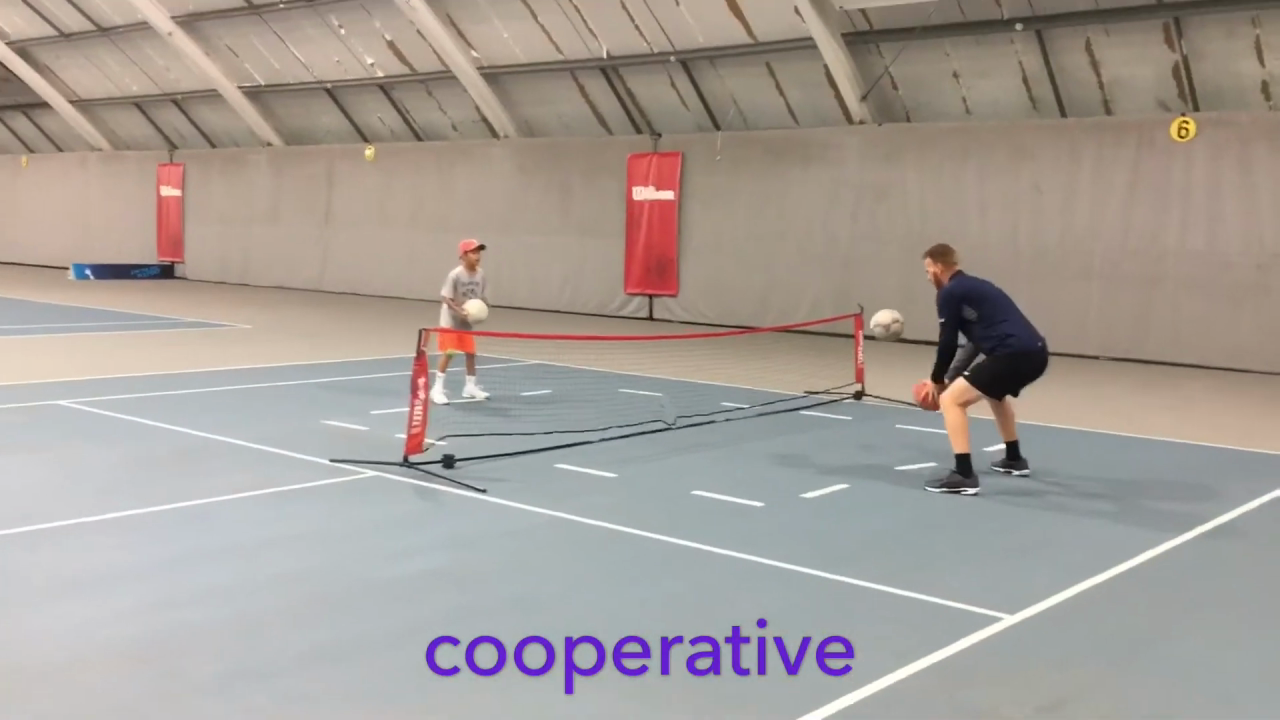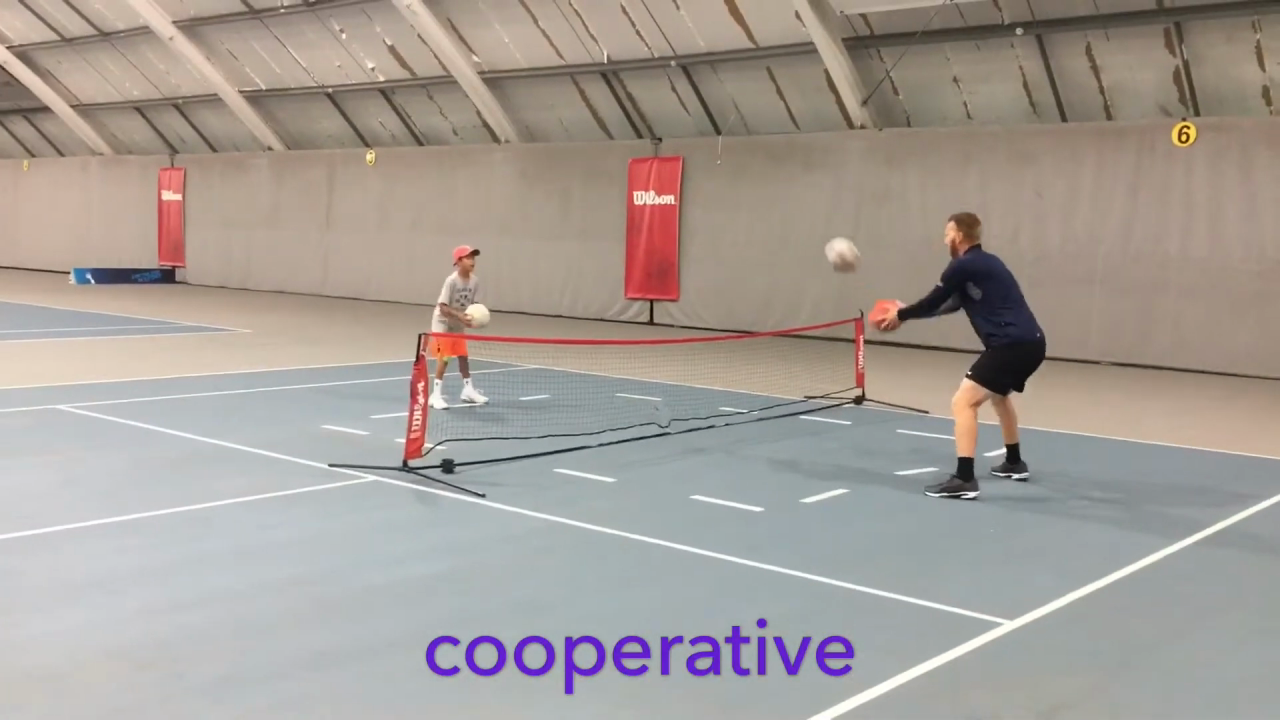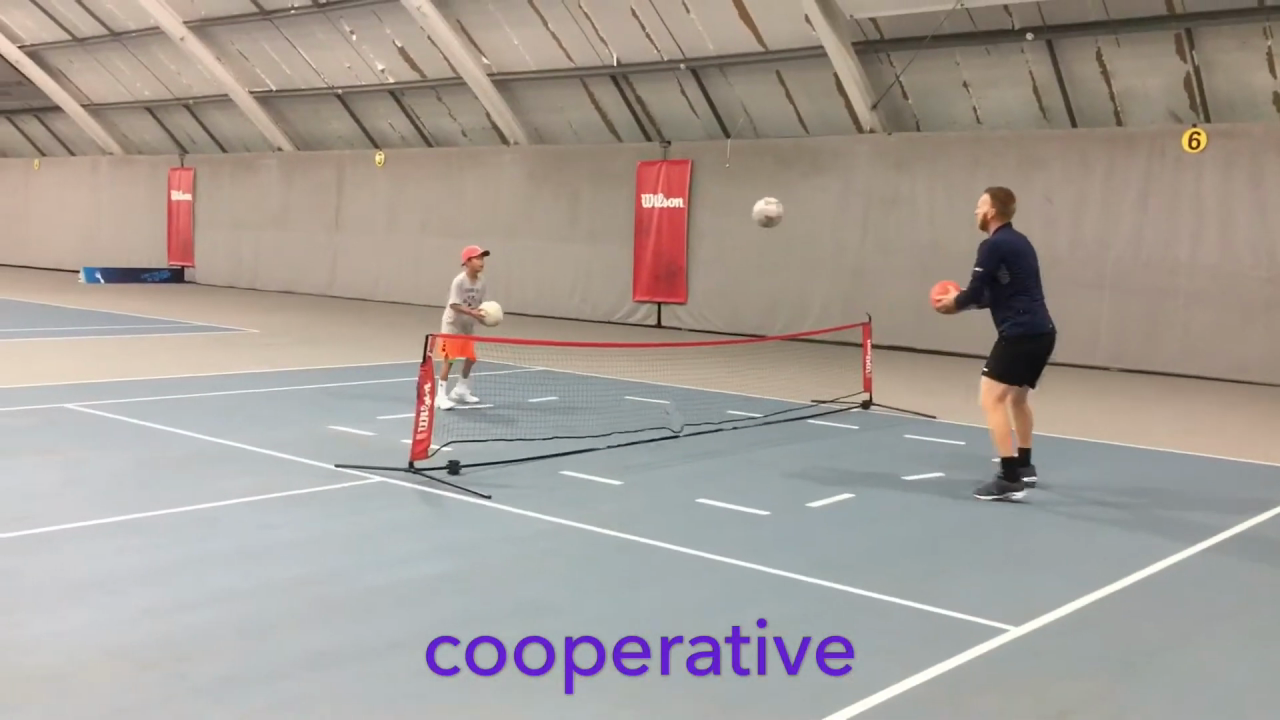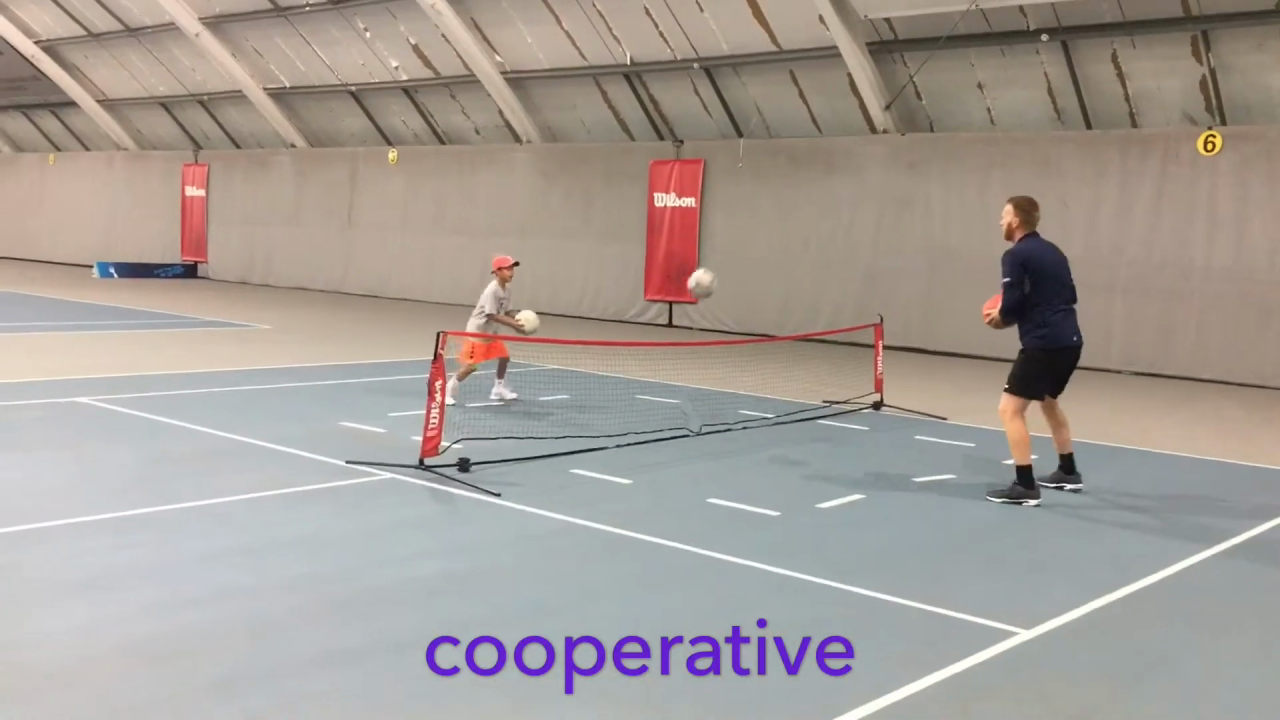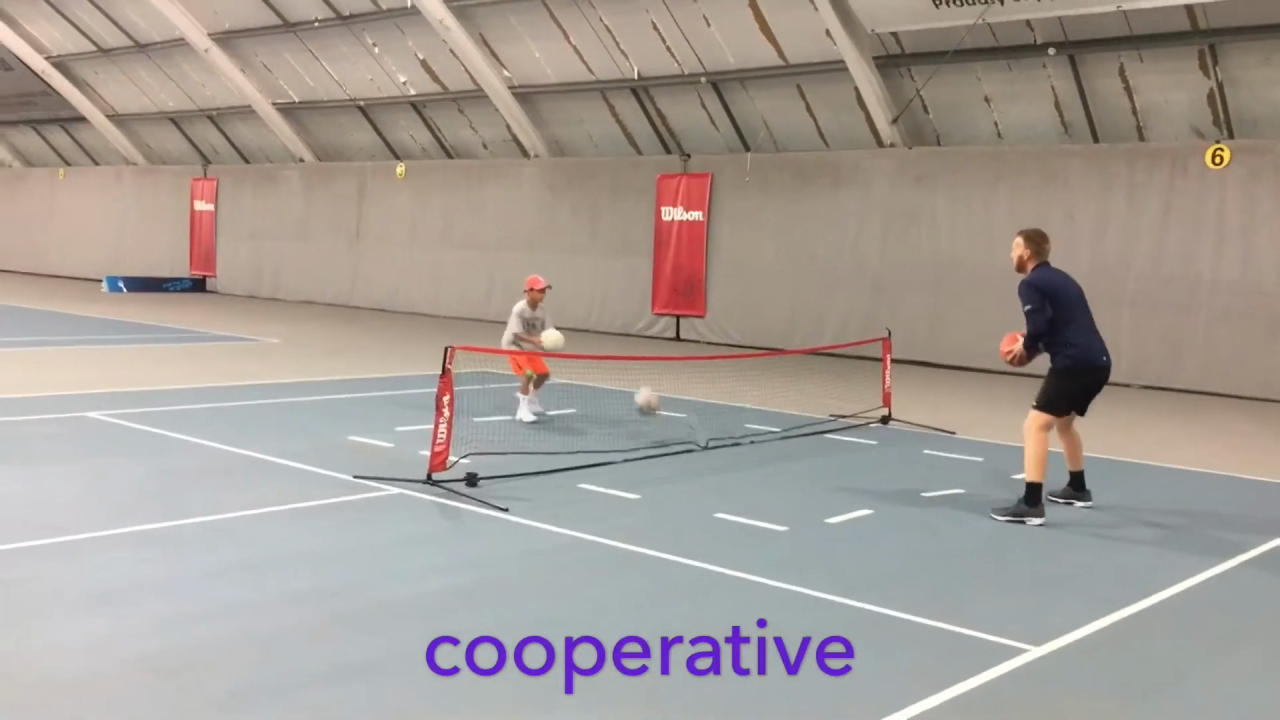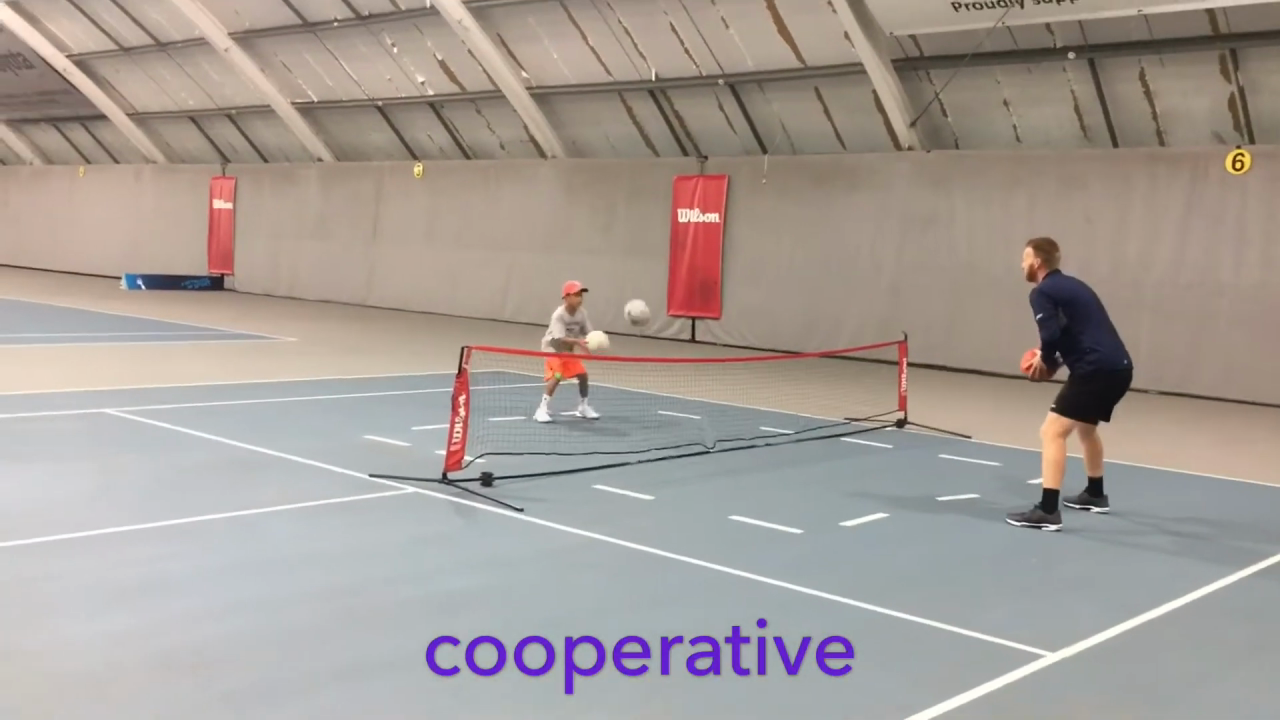
dt=0.3s
person 1, frame 1
left shoulder: (949, 294)
right shoulder: (976, 287)
left elbow: (948, 344)
right elbow: (974, 343)
left wrist: (937, 382)
right wrist: (954, 377)
left hip: (1015, 355)
right hip: (1036, 352)
left knee: (952, 401)
right knee: (995, 392)
left ankle: (964, 475)
right ankle: (1014, 459)
person 1, frame 2
left shoulder: (963, 266)
right shoulder: (986, 263)
left elbow: (932, 303)
right elbow: (955, 302)
left wrist: (900, 315)
right wrist: (908, 312)
left hip: (1011, 345)
right hip: (1031, 343)
left knee: (964, 402)
right knee: (999, 394)
left ankle: (964, 479)
right ankle: (1014, 462)
person 1, frame 3
left shoulder: (992, 245)
right shoulder: (1021, 243)
left elbow: (976, 293)
left wrist: (955, 302)
right wrist: (969, 299)
left hip: (1019, 333)
right hip: (1041, 331)
left knee: (991, 399)
right knee: (1018, 396)
left ankle: (1010, 478)
right ankle: (1024, 466)
person 1, frame 4
left shoulder: (1016, 255)
right shoulder: (1053, 252)
left elbow: (1012, 304)
left wrist: (1001, 316)
left hip: (1043, 345)
right hip: (1070, 341)
left knee: (1010, 409)
right knee: (1049, 403)
left ankle: (1026, 486)
right ankle: (1068, 472)
person 1, frame 5
left shoulder: (1031, 284)
right shoulder: (1061, 279)
left elbow: (1038, 328)
left wrist: (1025, 348)
right wrist: (1036, 347)
left hip: (1074, 365)
right hip: (1097, 362)
left knee: (1035, 426)
right knee: (1063, 420)
left ankle: (1031, 504)
right ankle: (1077, 488)
person 1, frame 6
left shoulder: (1042, 292)
right shoulder: (1073, 285)
left elbow: (1051, 335)
left wrist: (1045, 360)
right wrist: (1057, 360)
left hip: (1096, 370)
right hip: (1118, 367)
left knee: (1052, 431)
right knee: (1086, 427)
left ankle: (1047, 510)
right ankle: (1095, 494)
